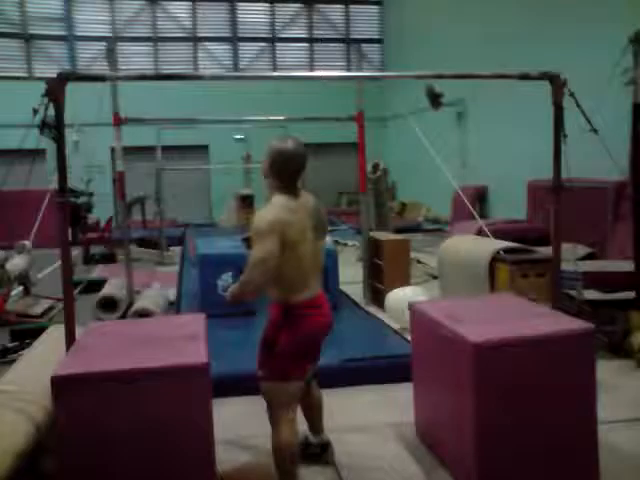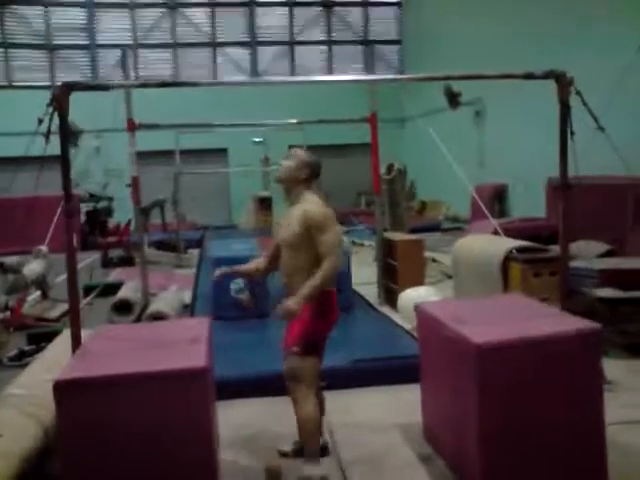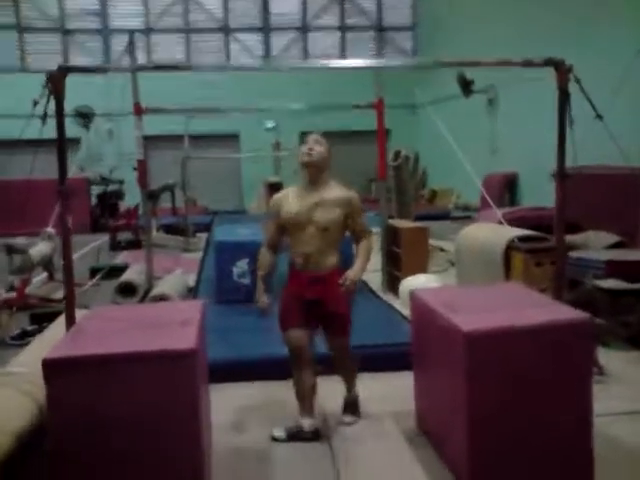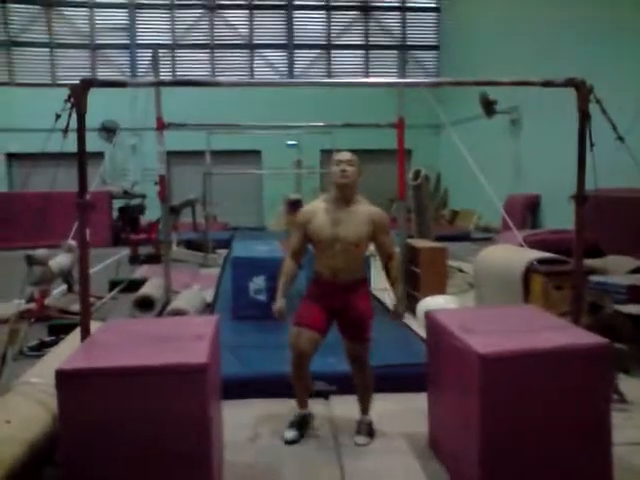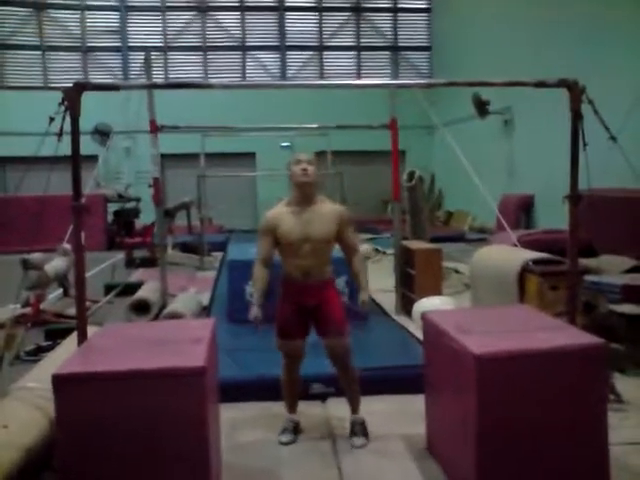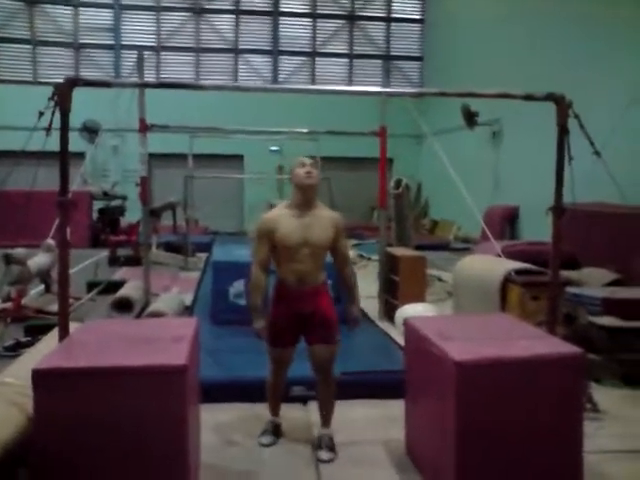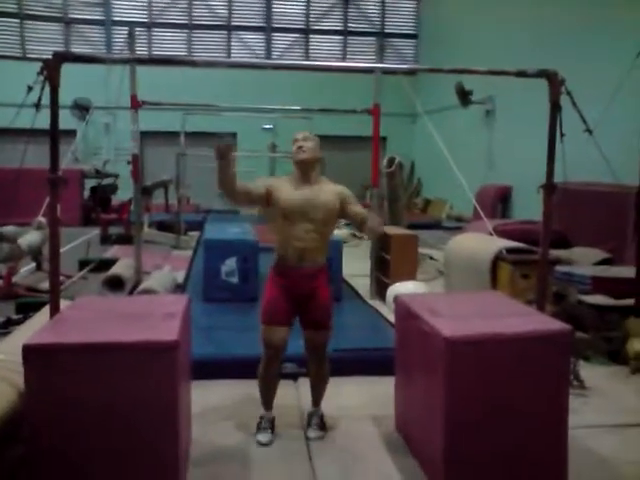
dt=0.5s
person 1, frame 1
left shoulder: (269, 217)
right shoulder: (312, 205)
left elbow: (257, 279)
left wrist: (235, 293)
left hip: (291, 316)
right hip: (319, 307)
left knee: (280, 408)
right knee: (304, 381)
right ankle: (318, 442)
person 1, frame 2
left shoulder: (314, 211)
right shoulder: (291, 213)
left elbow: (334, 261)
right elbow: (270, 261)
left wrist: (302, 296)
right wrist: (234, 270)
left hip: (314, 304)
right hip: (302, 303)
left knee: (299, 383)
right knee: (307, 378)
right ankle: (315, 441)
person 1, frame 3
left shoulder: (346, 198)
right shoulder: (281, 201)
left elbow: (364, 238)
right elbow: (269, 247)
left wrist: (358, 268)
right wrist: (261, 287)
left hip: (332, 283)
right hip: (297, 284)
left knee: (340, 350)
right knee: (300, 353)
left ankle: (351, 396)
right ankle: (307, 423)
person 1, frame 4
left shoulder: (374, 216)
right shoulder: (308, 213)
left elbow: (389, 257)
right elbow: (293, 256)
left wrist: (398, 298)
right wrist: (280, 295)
left hip: (355, 292)
right hip: (319, 291)
left knee: (359, 360)
right knee: (299, 354)
left ankle: (364, 419)
right ankle: (302, 414)
person 1, frame 5
left shoulder: (336, 213)
right shoulder: (274, 218)
left elbow: (353, 252)
right elbow: (262, 263)
left wrist: (364, 287)
right wrist: (256, 303)
left hip: (325, 291)
right hip: (291, 293)
left knee: (342, 358)
right knee: (291, 361)
left ankle: (357, 418)
right ankle: (292, 419)
person 1, frame 6
left shoulder: (333, 220)
right shoulder: (271, 220)
left elbow: (343, 263)
right elbow: (259, 268)
left wrist: (354, 301)
right wrist: (257, 312)
left hip: (319, 298)
right hip: (285, 298)
left knee: (324, 368)
right knee: (279, 366)
left ankle: (325, 433)
right ankle: (274, 421)
person 1, frame 7
left shoulder: (337, 193)
right shoulder: (273, 188)
left elbow: (364, 221)
right elbow: (232, 193)
left wrist: (373, 223)
right wrist: (225, 163)
left hip: (317, 279)
right hip: (282, 277)
left knee: (318, 352)
right knee: (271, 349)
left ankle: (315, 411)
right ankle: (266, 413)
